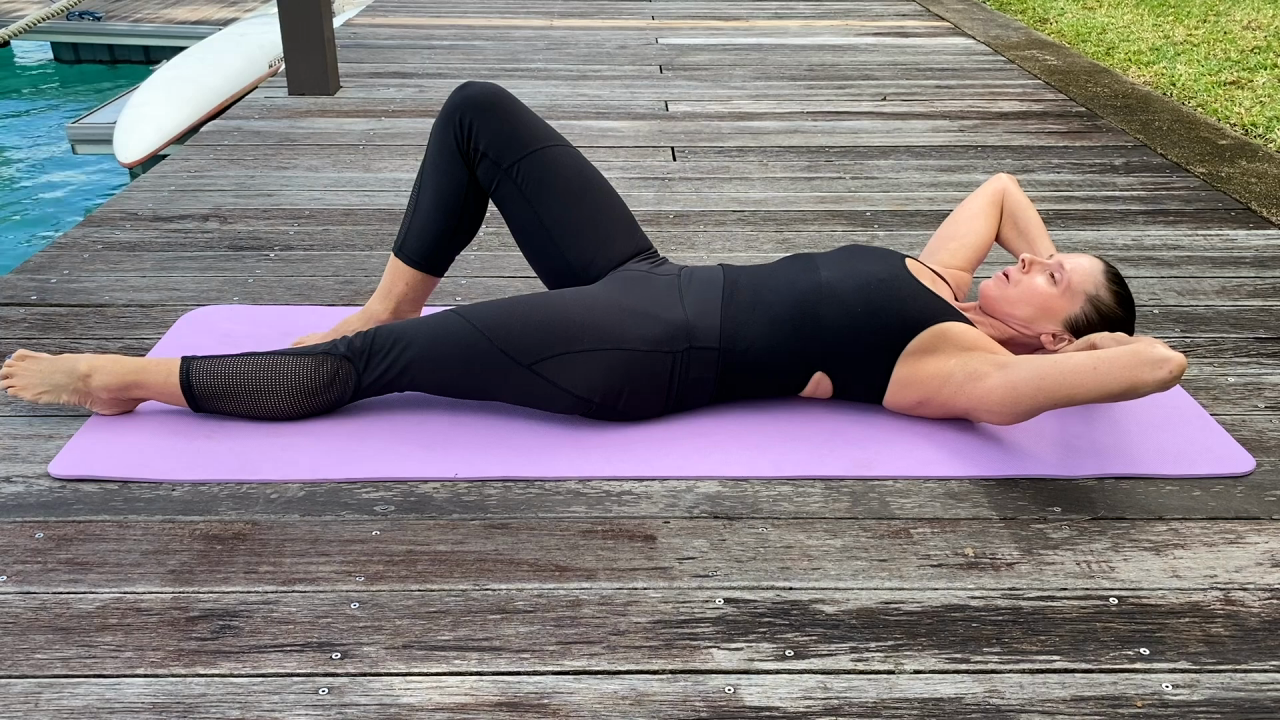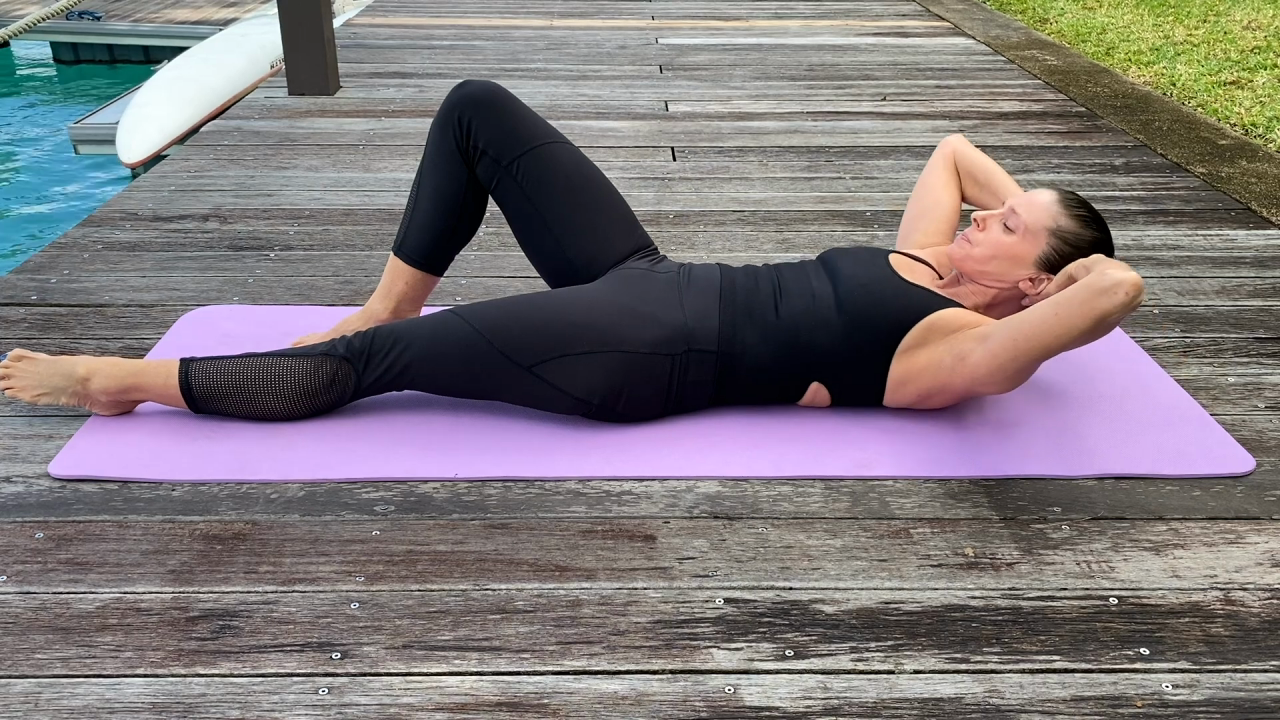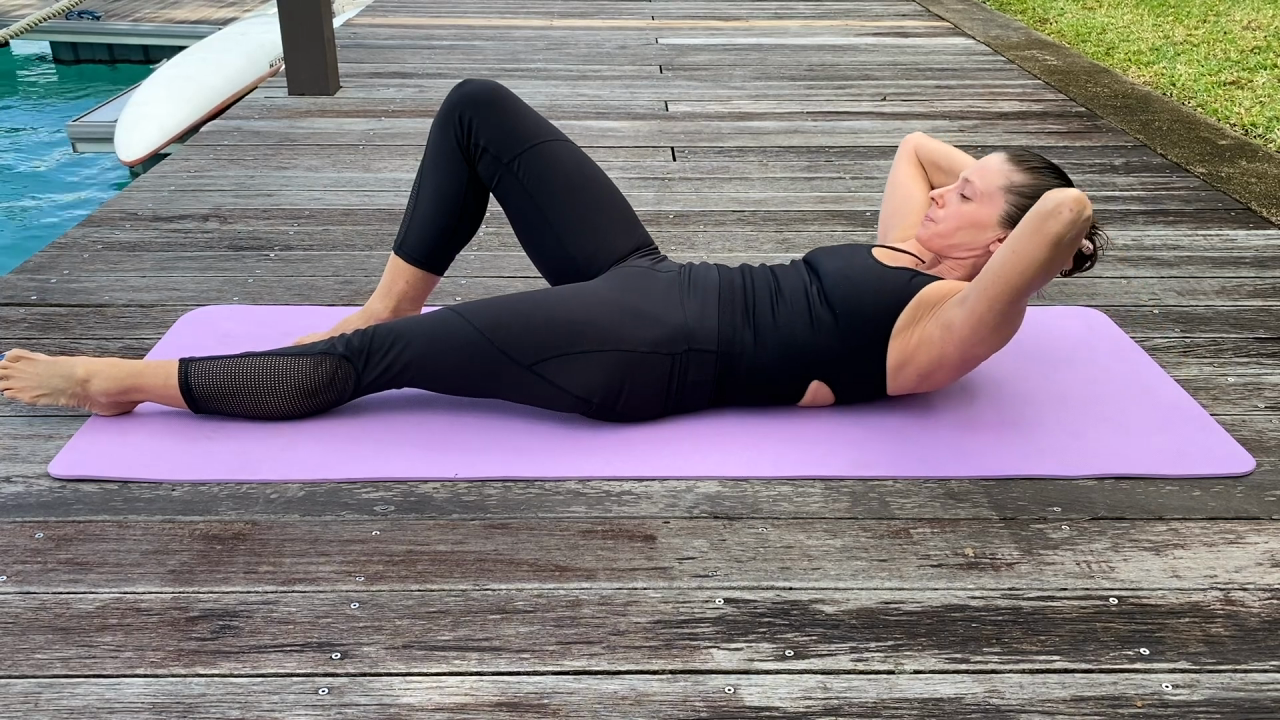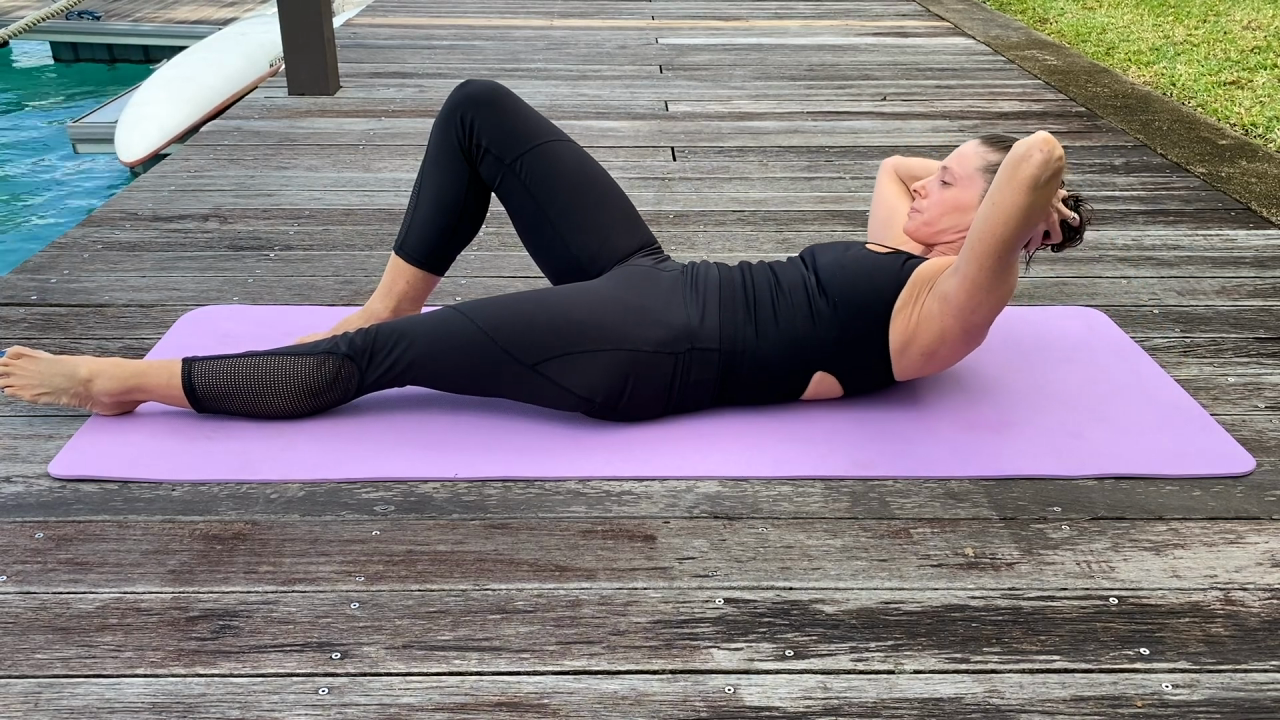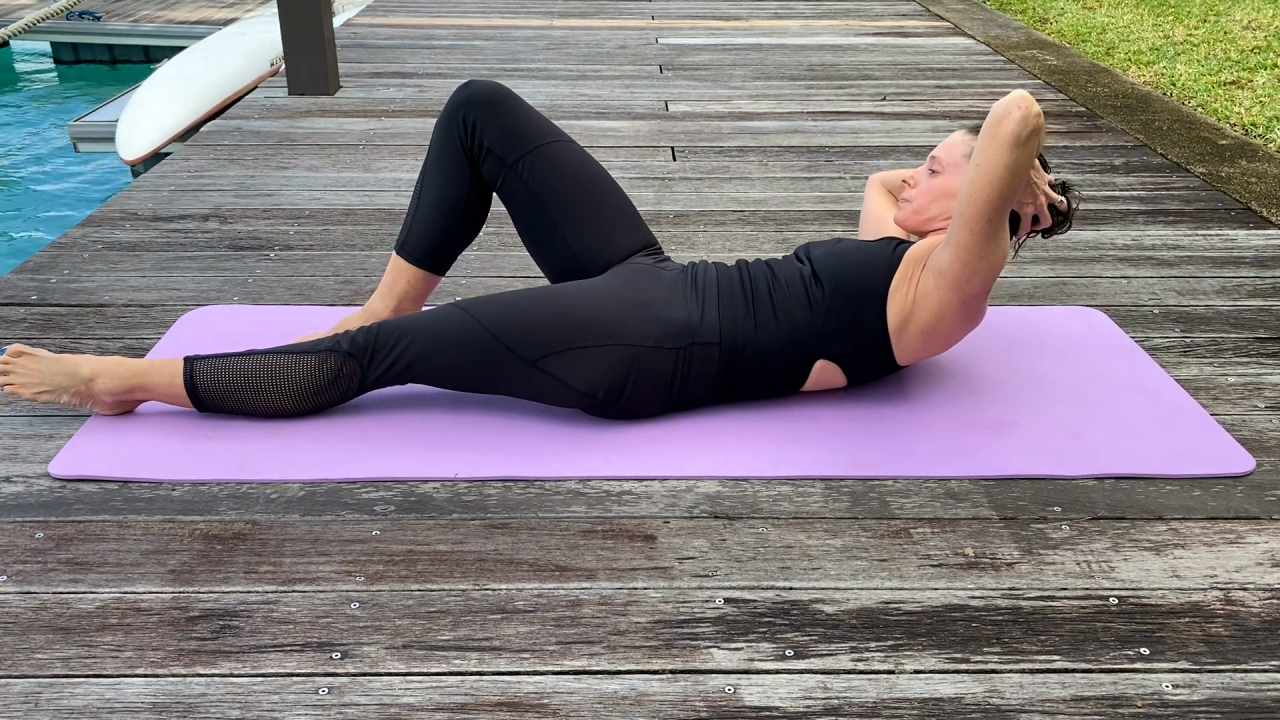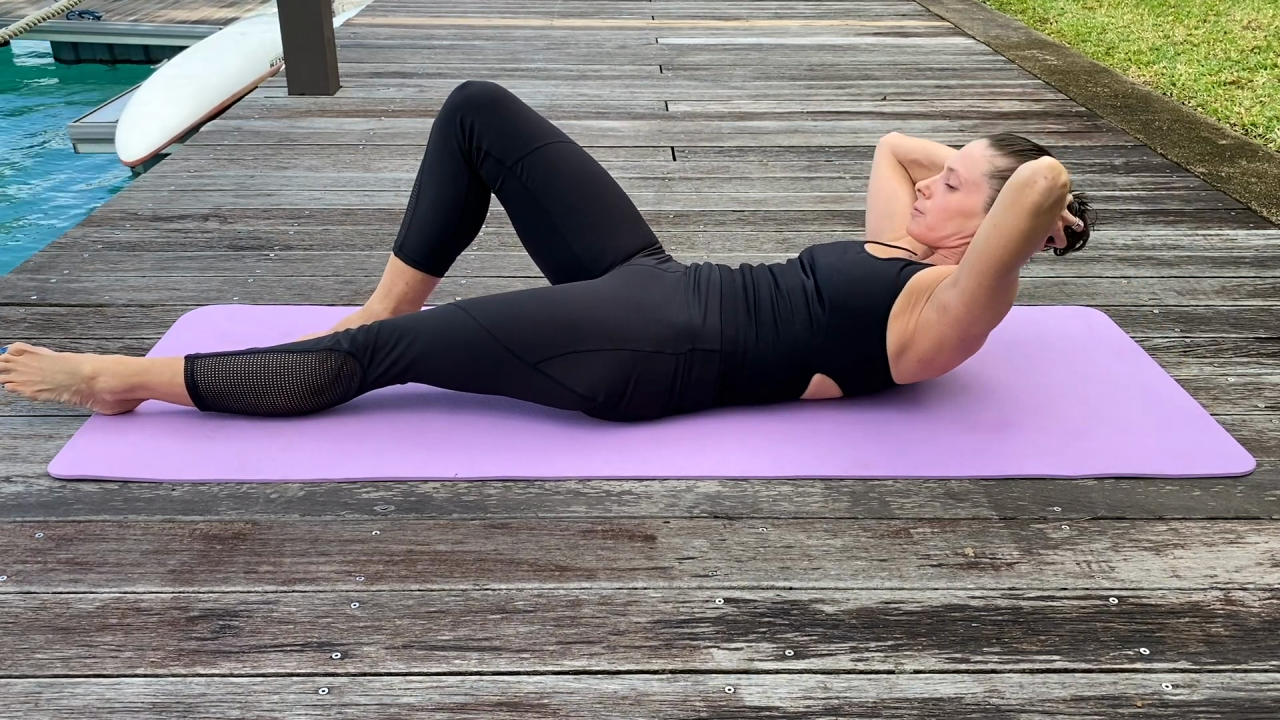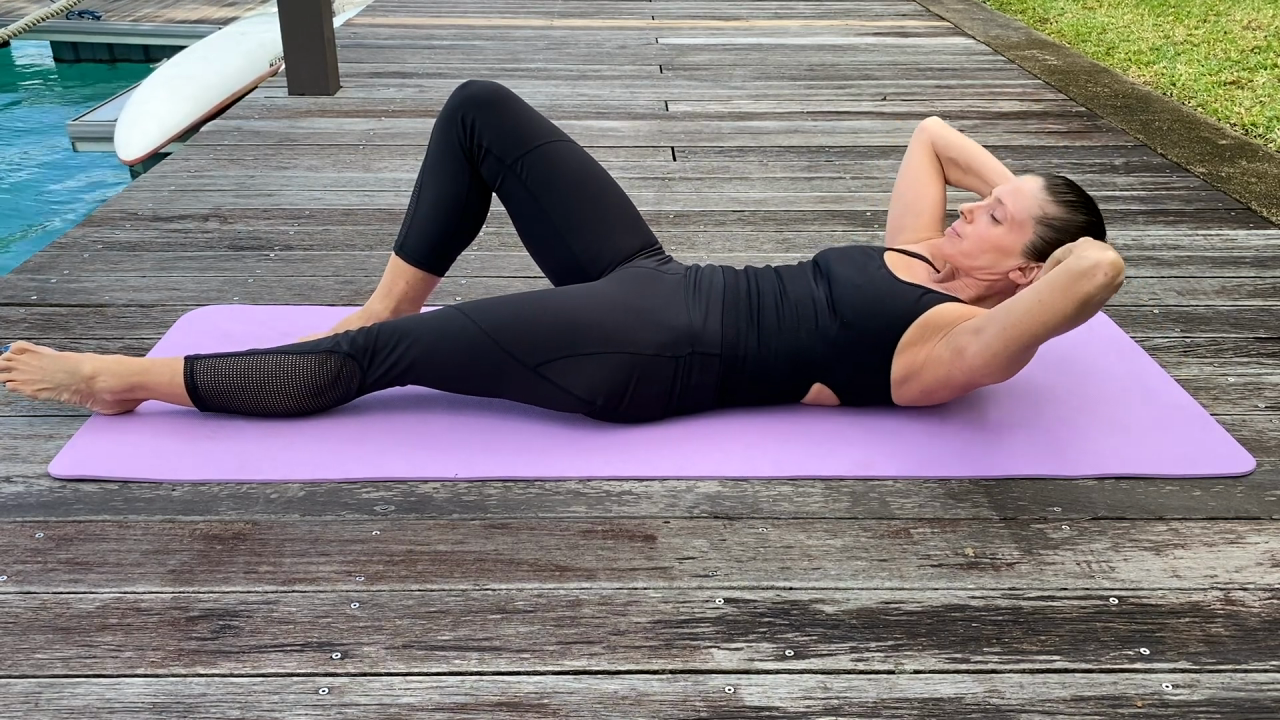
dt=0.7s
person 1, frame 1
left shoulder: (975, 370)
right shoulder: (943, 292)
left elbow: (1158, 365)
right elbow: (1001, 184)
left wrist: (1089, 335)
right wrist: (1062, 272)
left hip: (648, 353)
right hip: (653, 285)
left knee: (370, 364)
right knee: (479, 111)
left ankle: (122, 376)
right ankle: (387, 306)
person 1, frame 2
left shoulder: (967, 352)
right shoulder: (927, 268)
left elbow: (1118, 286)
right elbow: (951, 148)
left wrist: (1073, 270)
right wrist: (1031, 213)
left hip: (645, 353)
right hip: (652, 283)
left knee: (368, 364)
right knee: (476, 110)
left ankle: (121, 377)
right ankle: (385, 307)
person 1, frame 3
left shoulder: (954, 326)
right shoulder: (912, 260)
left elbow: (1067, 209)
right elbow: (916, 142)
left wrist: (1024, 208)
right wrist: (991, 178)
left hip: (645, 354)
right hip: (651, 283)
left knee: (374, 359)
right knee: (477, 107)
left ankle: (121, 380)
right ankle: (384, 306)
person 1, frame 4
left shoulder: (953, 308)
right shoulder: (900, 258)
left elbow: (1039, 154)
right elbow: (889, 163)
left wrist: (1017, 194)
right wrist: (965, 174)
left hip: (646, 352)
right hip: (651, 285)
left knee: (375, 360)
right knee: (478, 108)
left ankle: (121, 379)
right ankle: (385, 305)
person 1, frame 5
left shoulder: (945, 290)
right shoulder: (897, 255)
left elbow: (1017, 115)
right elbow: (876, 179)
left wrist: (1010, 176)
right wrist: (961, 171)
left hip: (647, 351)
right hip: (651, 284)
left knee: (379, 357)
right knee: (480, 108)
left ankle: (124, 380)
right ankle: (387, 304)
person 1, frame 6
left shoulder: (948, 316)
right shoulder: (903, 253)
left elbow: (1041, 181)
right elbow: (891, 143)
left wrist: (1020, 191)
right wrist: (972, 168)
left hip: (646, 353)
right hip: (652, 284)
left knee: (376, 357)
right knee: (477, 109)
left ankle: (124, 378)
right ankle: (386, 304)
person 1, frame 7
left shoulder: (961, 344)
right shoulder: (921, 262)
left elbow: (1099, 271)
right elbow: (930, 132)
left wrist: (1070, 250)
right wrist: (1022, 193)
left hip: (646, 355)
right hip: (654, 284)
left knee: (376, 359)
right knee: (479, 109)
left ankle: (127, 378)
right ankle: (386, 305)
